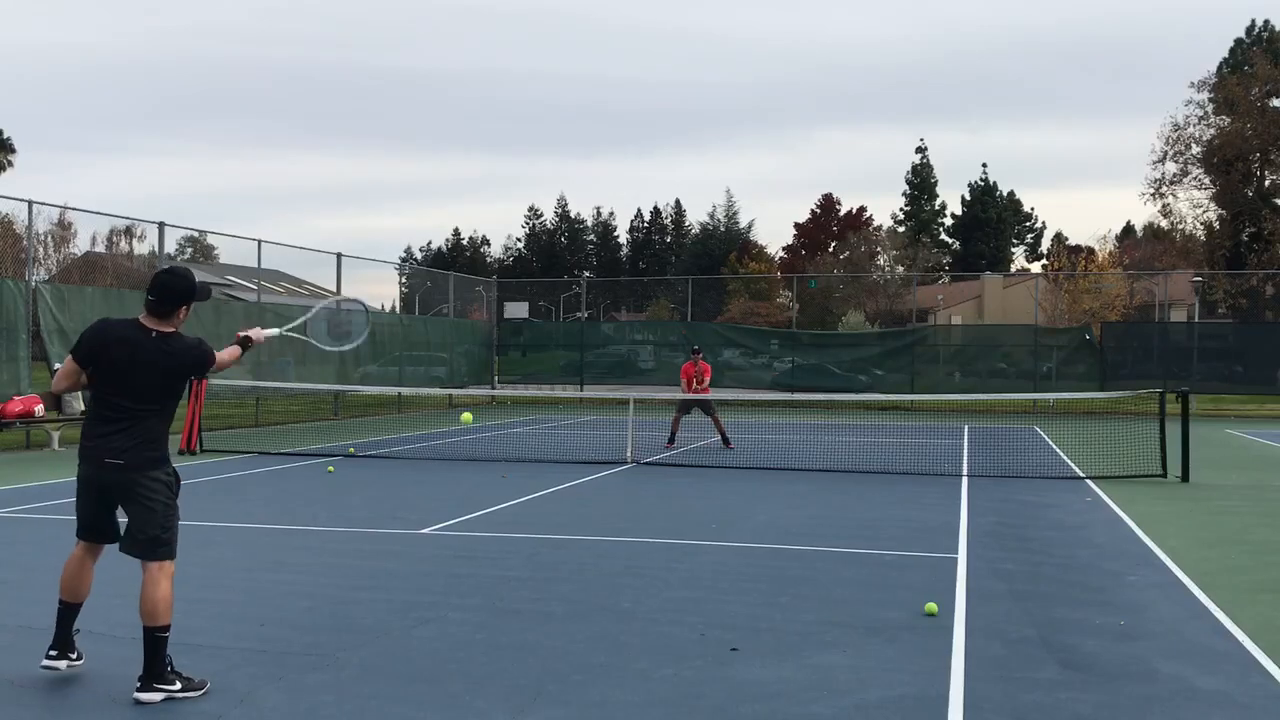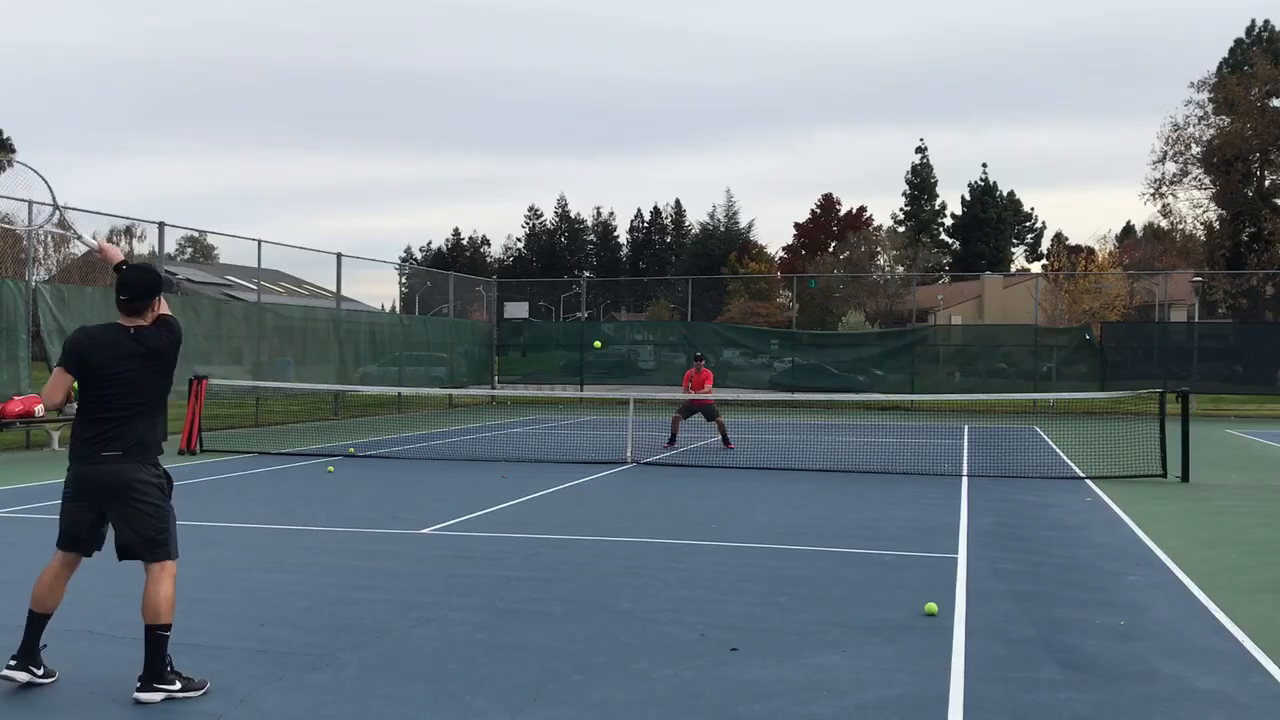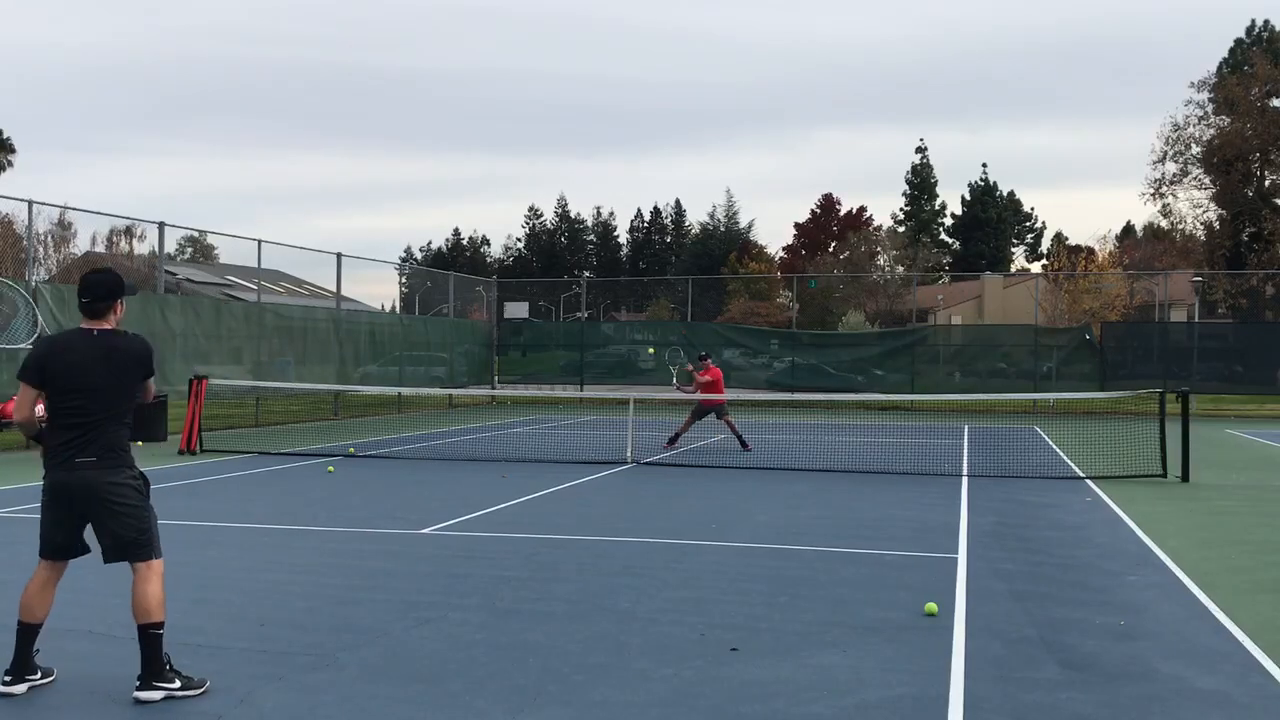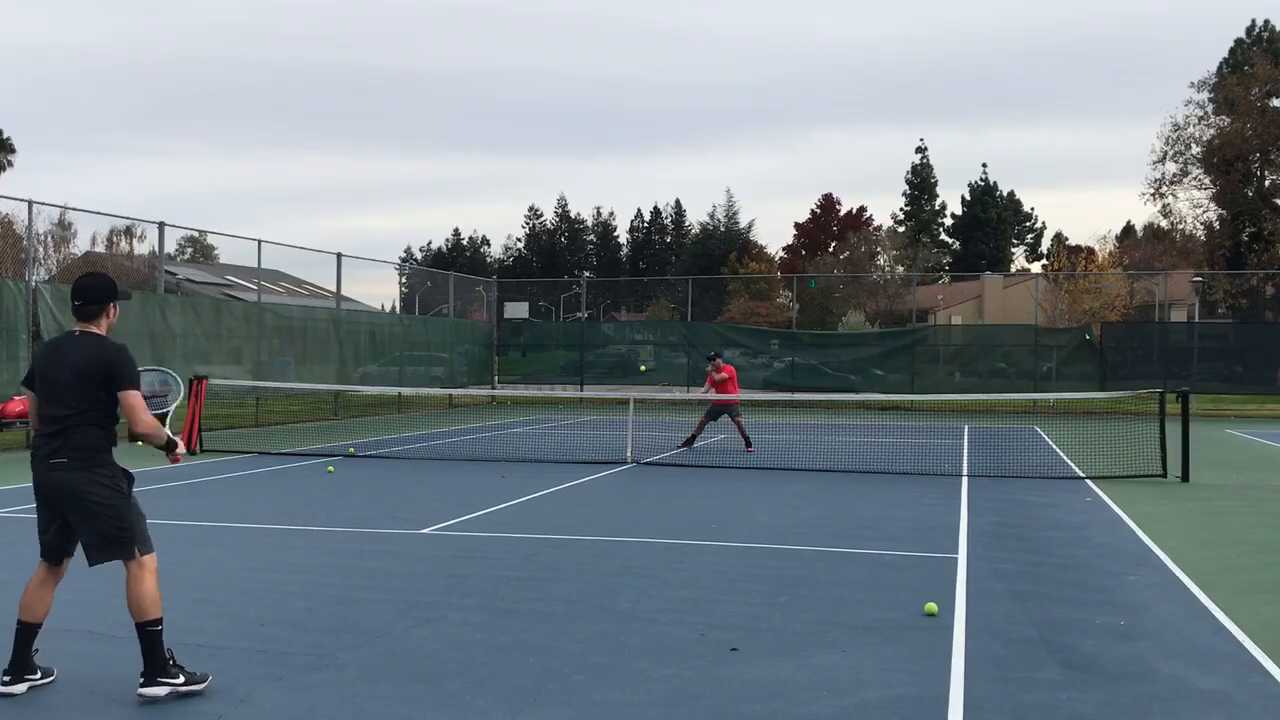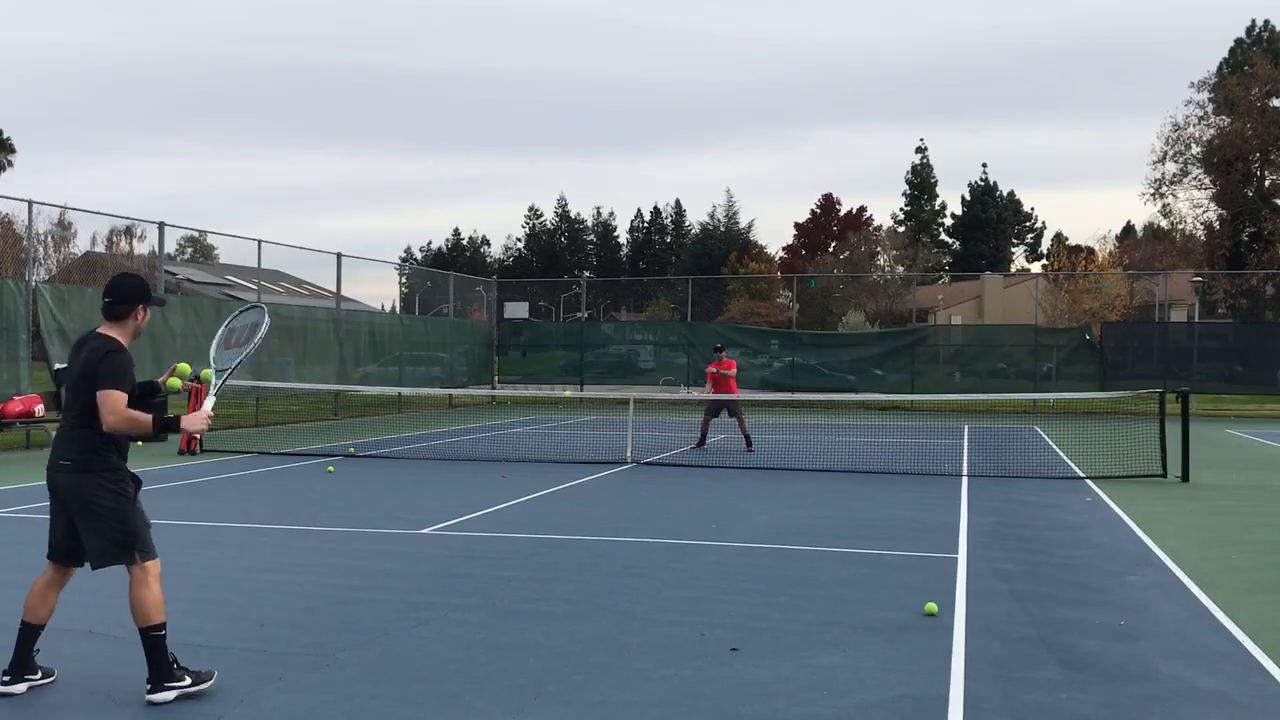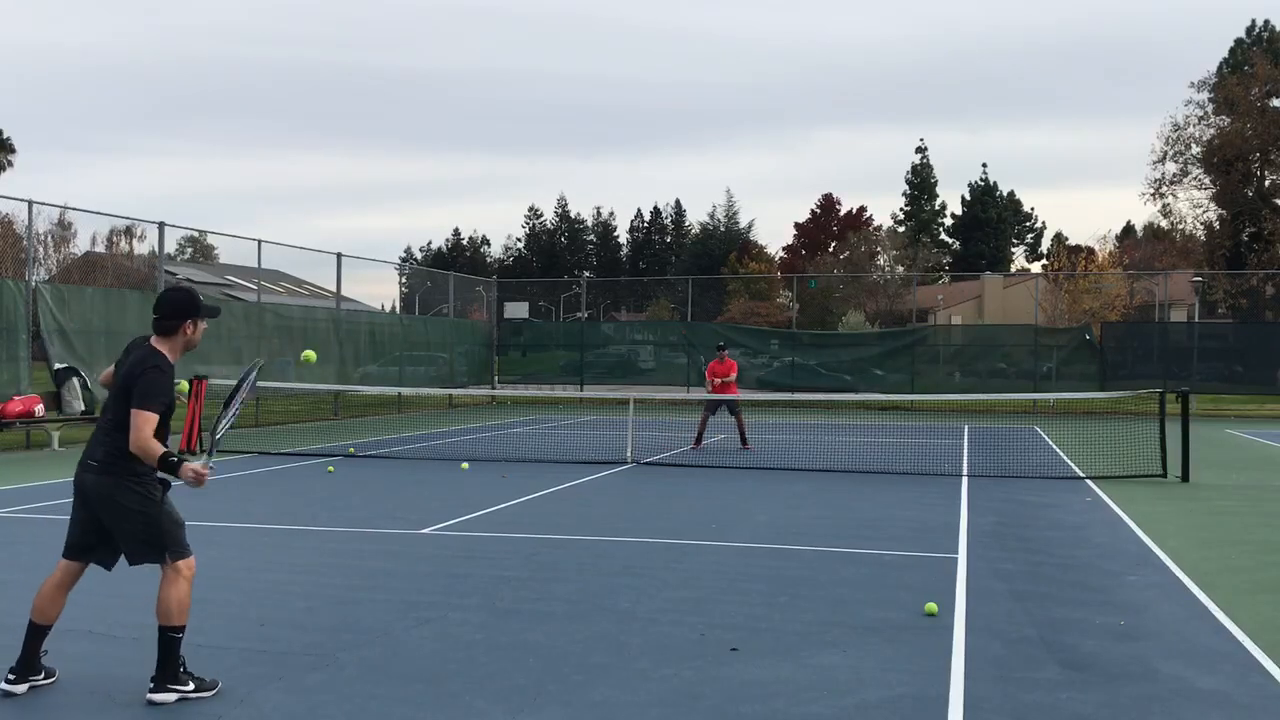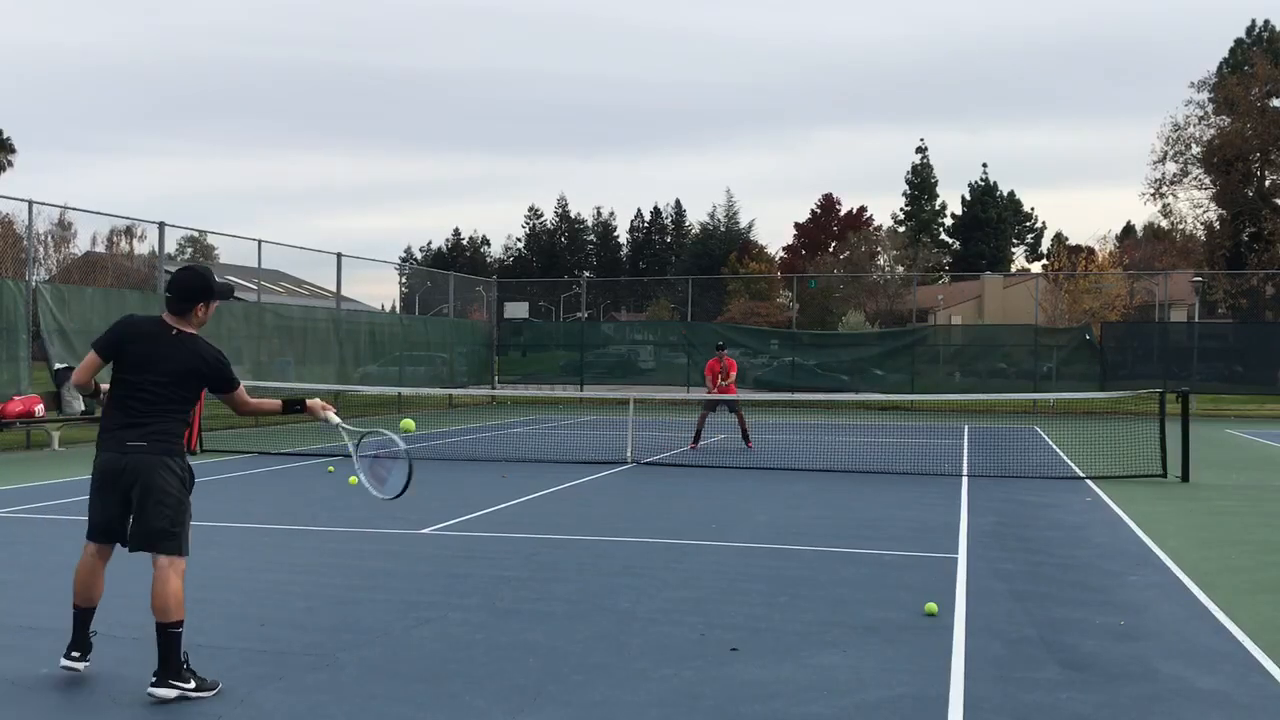
dt=0.2s
person 1, frame 1
left shoulder: (105, 331)
right shoulder: (186, 351)
left elbow: (60, 386)
right elbow: (219, 361)
right wrist: (246, 342)
left hip: (95, 460)
right hip: (144, 469)
left knee: (87, 546)
right knee: (159, 566)
left ankle: (61, 646)
right ankle: (155, 676)
person 1, frame 2
left shoulder: (85, 339)
right shoulder: (166, 337)
left elbow: (51, 401)
right elbow: (159, 311)
right wrist: (123, 262)
left hip: (86, 466)
right hip: (137, 470)
left knee: (65, 558)
right knee: (162, 566)
right ankle: (156, 676)
person 1, frame 3
left shoulder: (47, 348)
right shoulder: (135, 348)
left hip: (60, 473)
right hip: (109, 472)
left knee: (49, 566)
right knee: (149, 566)
right ankle: (155, 674)
person 1, frame 4
left shoulder: (47, 352)
right shoulder: (113, 354)
left elbow: (38, 414)
right elbow: (140, 424)
right wrist: (170, 443)
left hip: (47, 470)
right hip: (90, 471)
left knee: (50, 567)
right knee: (142, 562)
right ankle: (159, 670)
person 1, frame 5
left shoulder: (87, 344)
right shoulder: (113, 355)
right elbow: (114, 420)
left wrist: (153, 386)
right wrist: (176, 423)
left hip: (65, 472)
right hip: (98, 476)
left knee: (57, 569)
right knee: (146, 567)
right ankle: (164, 675)
person 1, frame 6
left shoulder: (139, 349)
right shoulder: (157, 377)
left elbow: (106, 380)
right elbow: (141, 444)
right wrist: (180, 466)
left hip: (91, 474)
right hip: (127, 482)
left knee: (68, 570)
right knee: (180, 566)
right ankle: (170, 677)
person 1, frame 7
left shoulder: (128, 327)
right shoulder: (205, 356)
left elbow: (79, 380)
right elbow: (245, 405)
left wrist: (100, 393)
right wrist: (300, 406)
left hip: (110, 455)
right hip: (160, 462)
left knee: (97, 548)
right knee: (169, 562)
left ankle: (77, 646)
right ankle: (169, 673)
